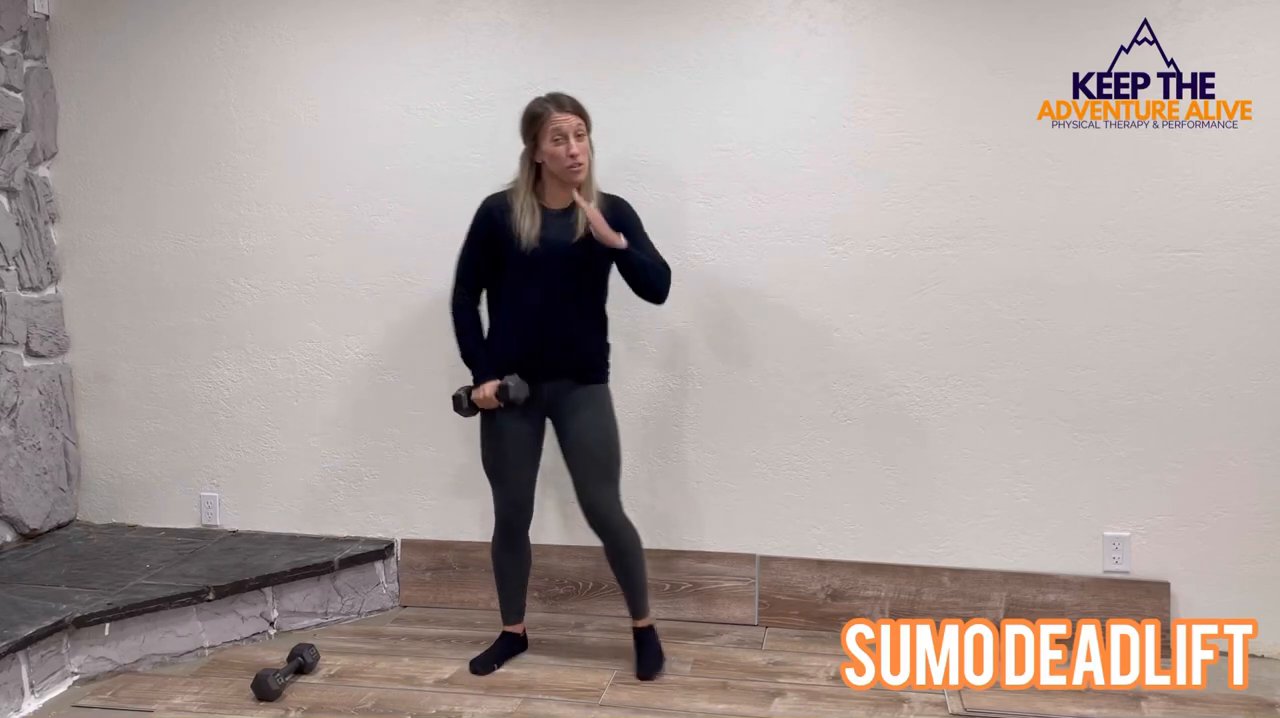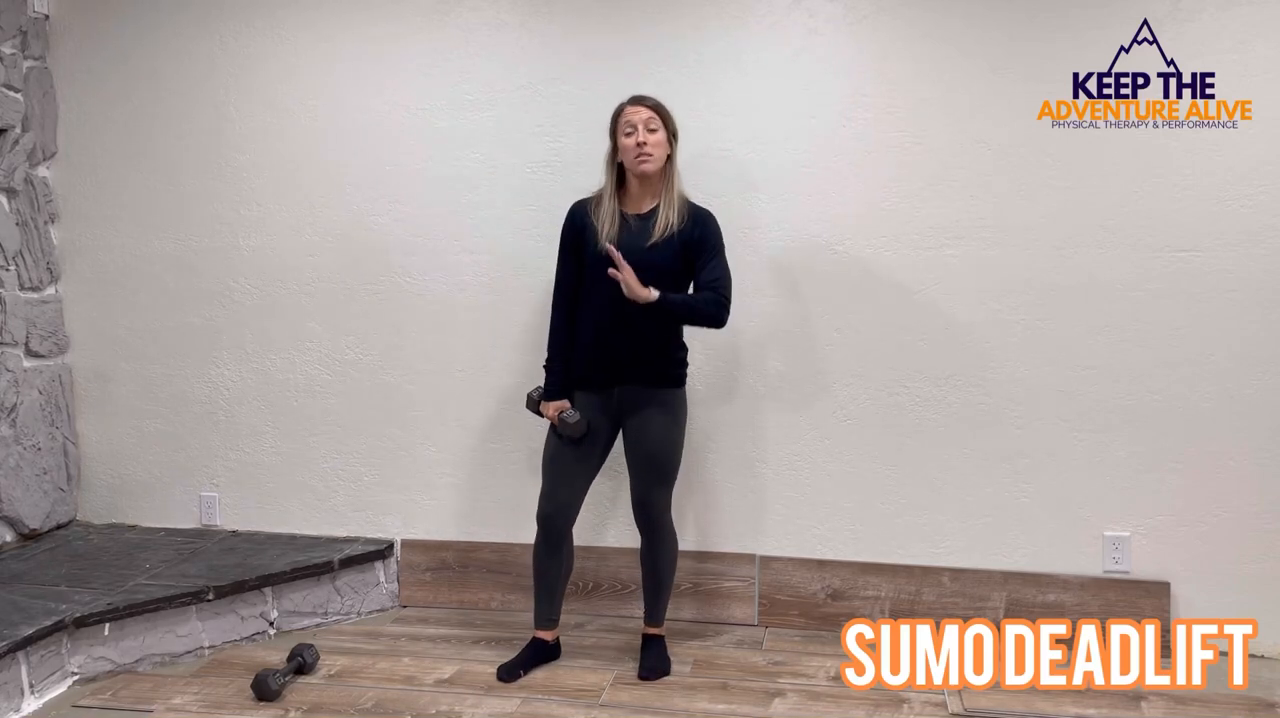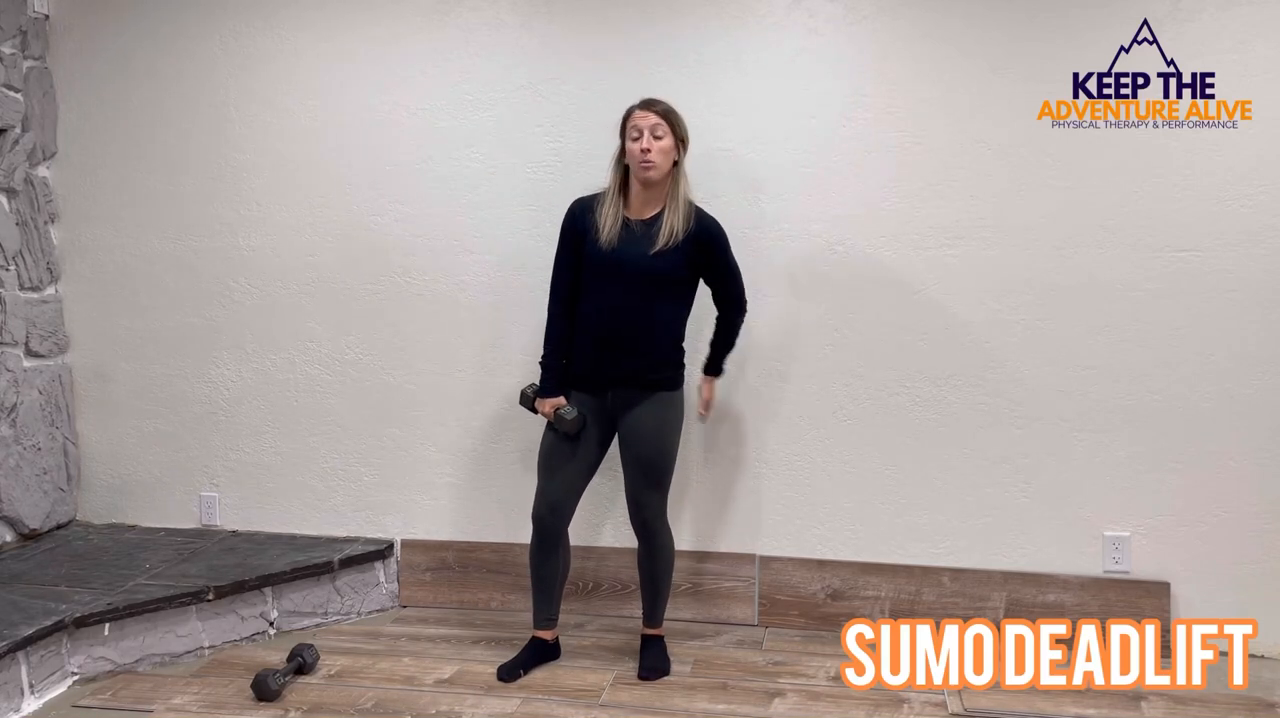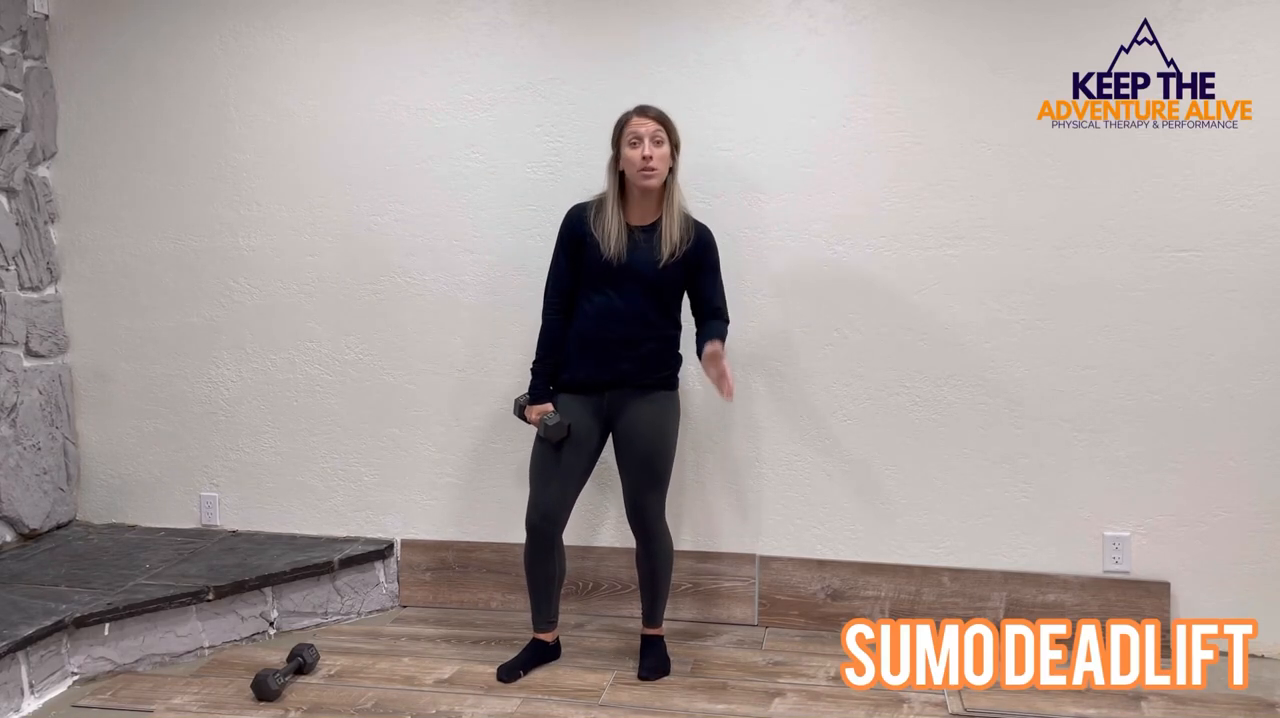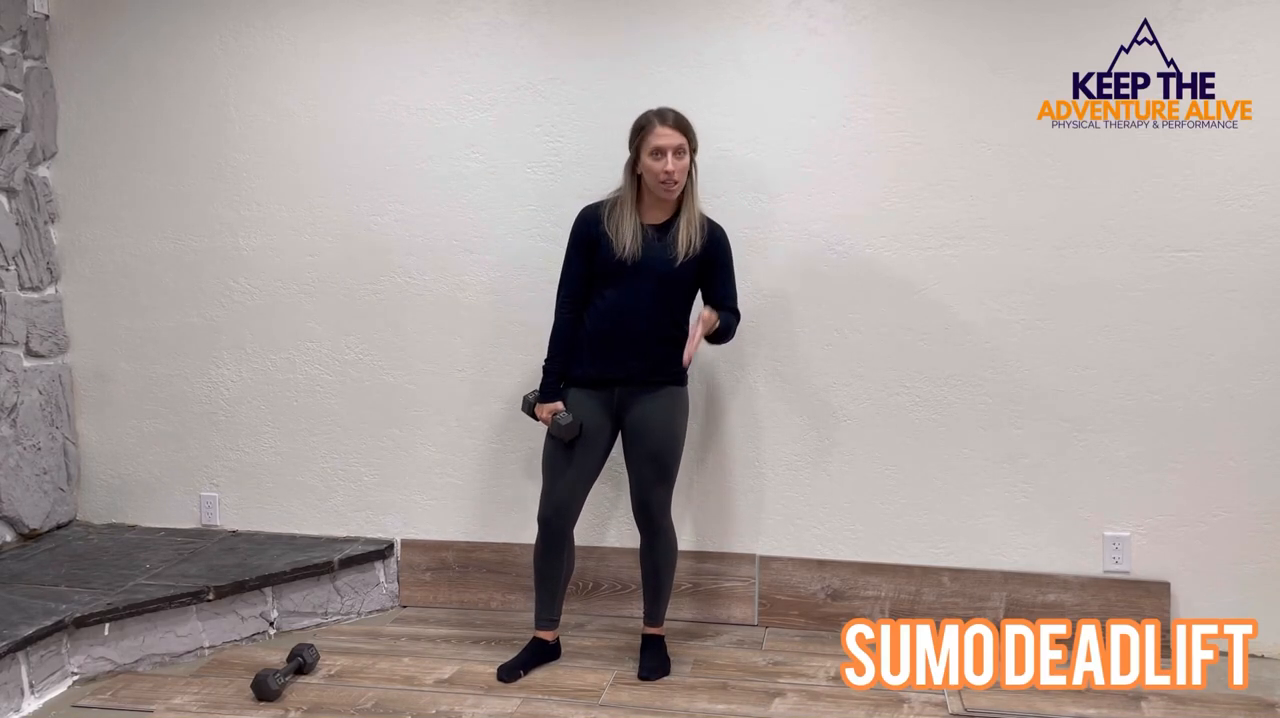
dt=1s
person 1, frame 1
left shoulder: (611, 213)
right shoulder: (498, 213)
left elbow: (657, 289)
right elbow: (465, 298)
left wrist: (614, 239)
right wrist: (481, 373)
left hip: (583, 386)
left knee: (604, 511)
right knee: (511, 515)
left ankle: (643, 626)
right ankle: (512, 631)
person 1, frame 2
left shoulder: (695, 223)
right shoulder: (584, 217)
left elbow: (716, 308)
right elbow: (565, 306)
left wrist: (649, 295)
right wrist: (555, 387)
left hip: (657, 391)
right hip: (588, 389)
left knee: (653, 515)
right knee: (553, 514)
left ankle: (654, 634)
right ankle: (545, 637)
person 1, frame 3
left shoulder: (697, 229)
right shoulder: (585, 216)
left elbow: (732, 304)
right elbow: (561, 305)
left wrist: (711, 371)
right wrist: (550, 385)
left hip: (653, 394)
right hip: (583, 391)
left knee: (649, 518)
right knee: (548, 513)
left ankle: (653, 635)
right ankle: (544, 637)
person 1, frame 4
left shoulder: (693, 237)
right shoulder: (582, 222)
left elbow: (712, 314)
right elbow: (555, 310)
left wrist: (713, 350)
right wrist: (540, 390)
left hip: (650, 397)
right hip: (576, 393)
left knee: (647, 521)
right knee: (542, 519)
left ankle: (653, 635)
right ankle: (544, 638)
person 1, frame 5
left shoulder: (706, 236)
right shoulder: (596, 222)
left elbow: (728, 319)
right elbow: (568, 308)
left wrist: (712, 321)
right wrist: (550, 389)
left hip: (659, 393)
right hip: (587, 388)
left knee: (653, 516)
right knee: (554, 514)
left ankle: (653, 635)
right ankle: (545, 637)
